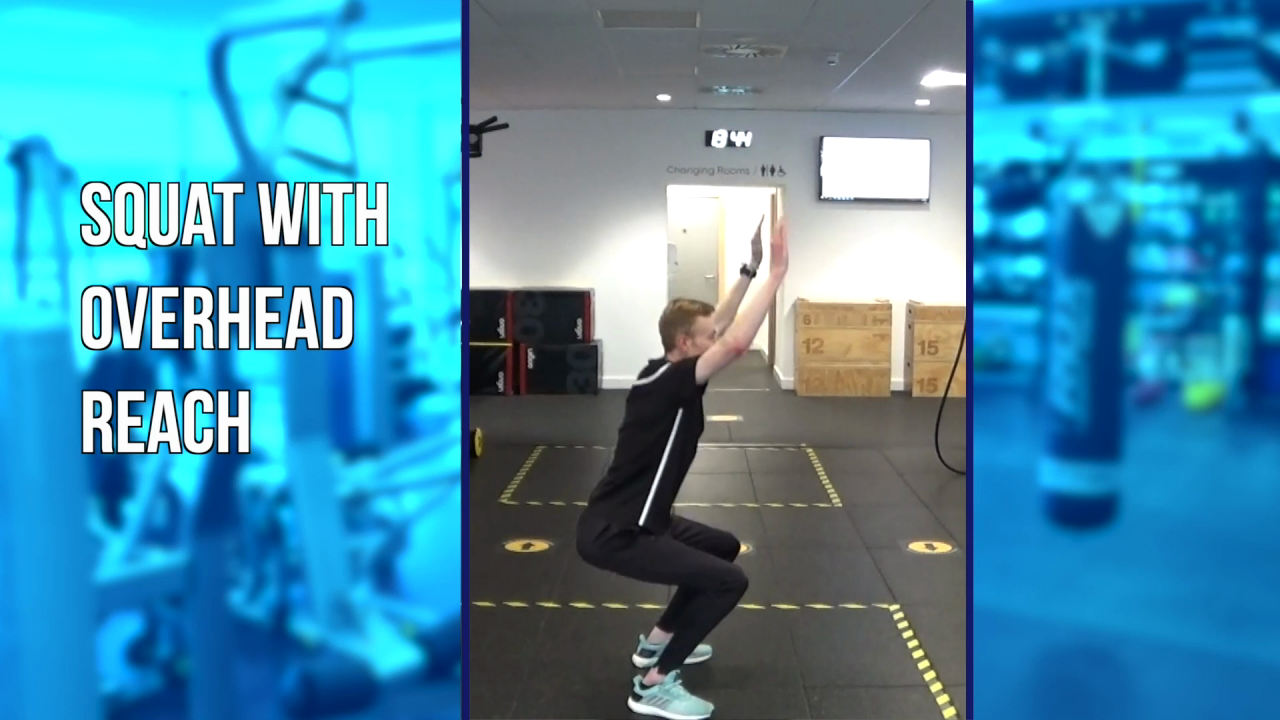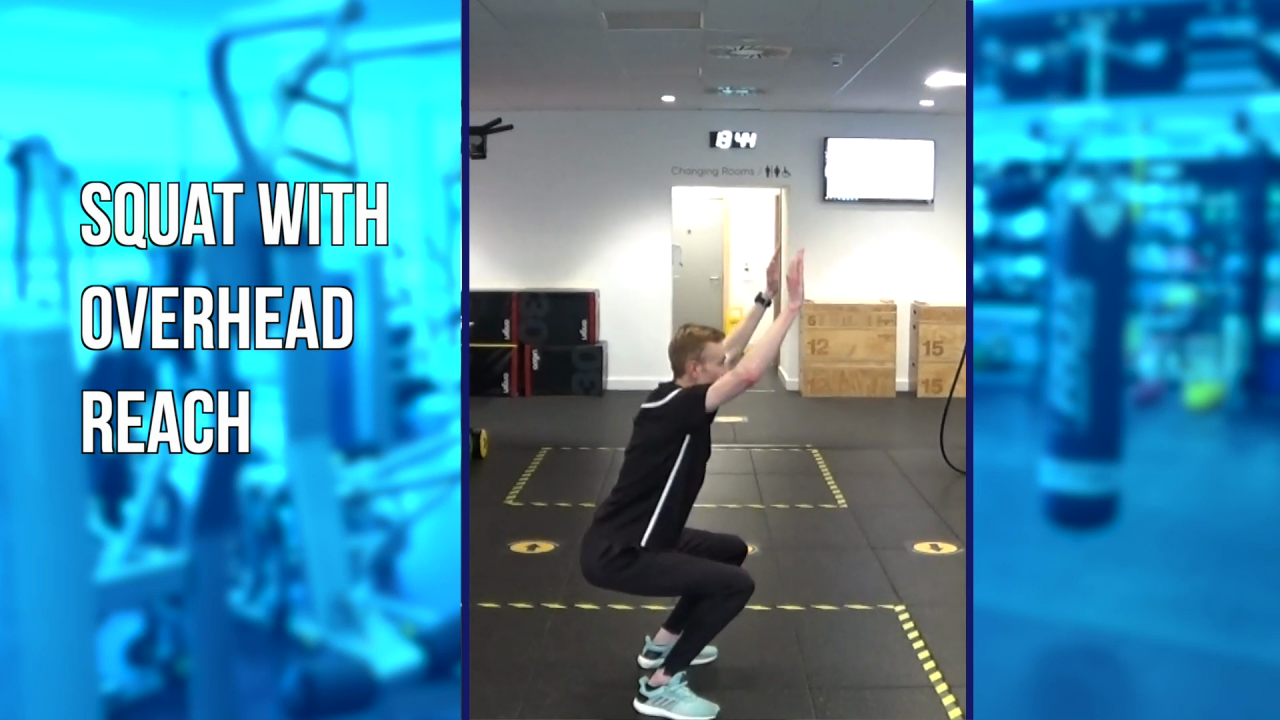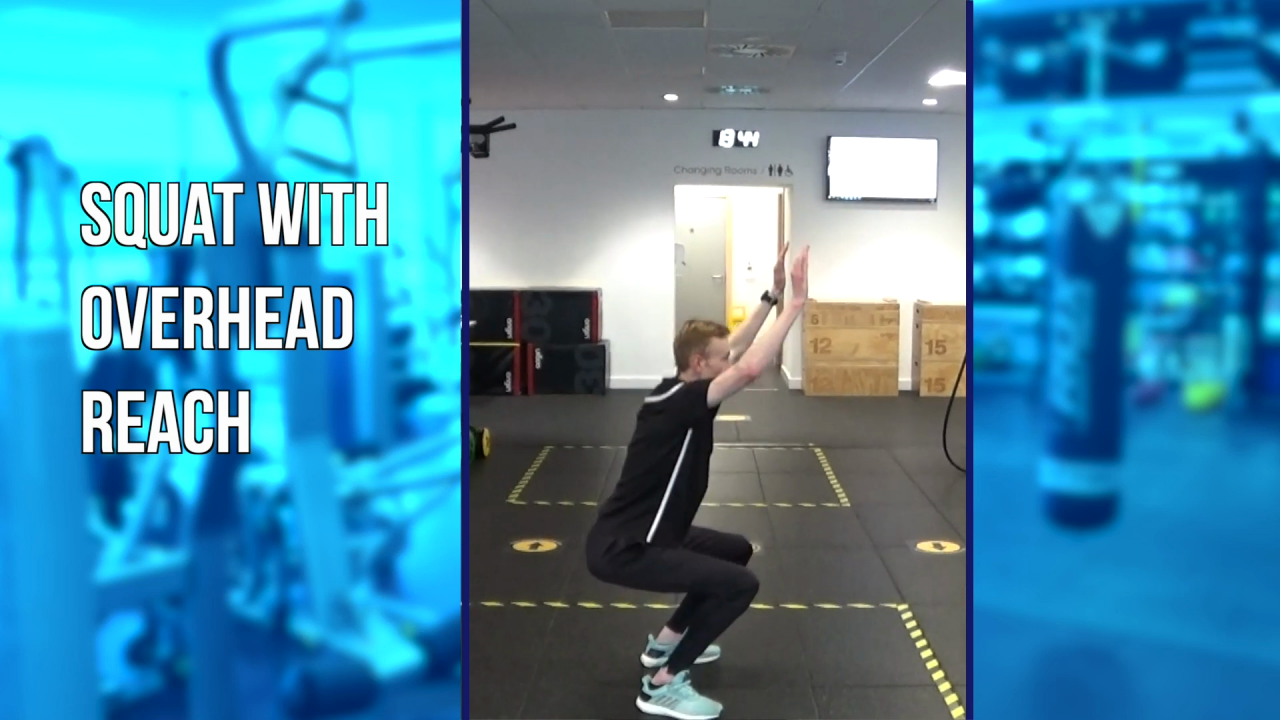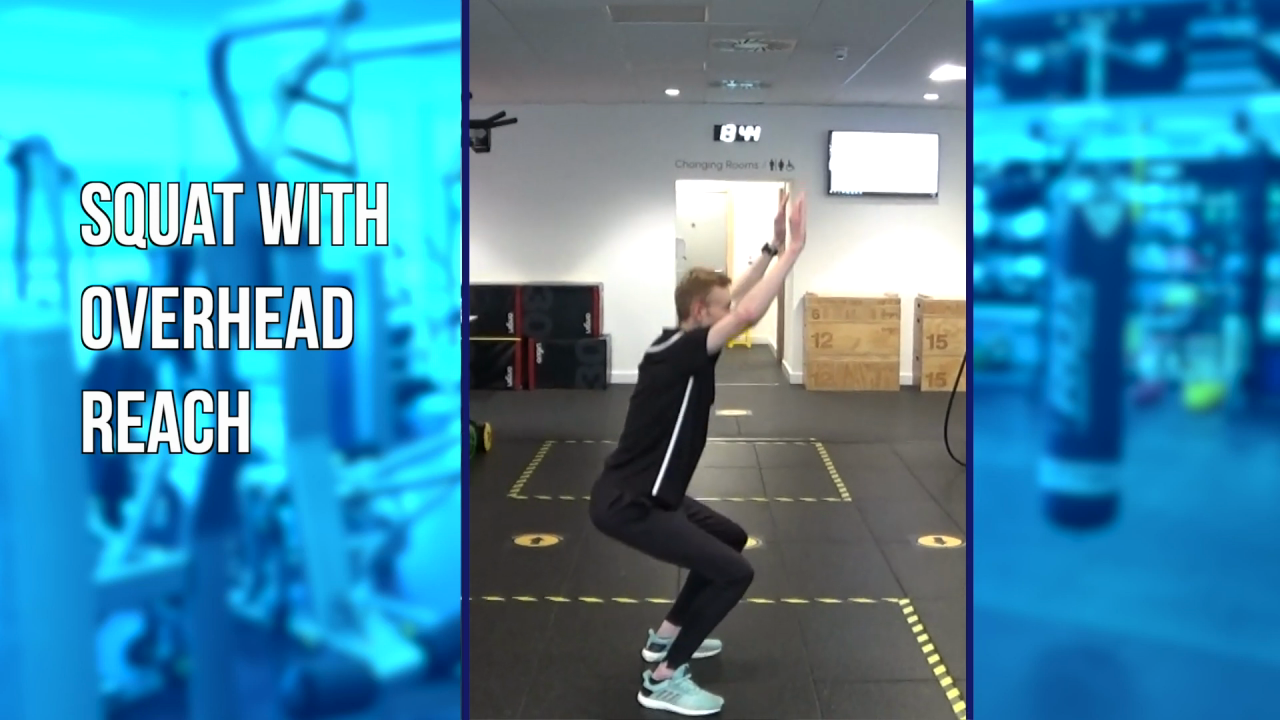
dt=0.2s
person 1, frame 1
left shoulder: (667, 374)
right shoulder: (669, 384)
left elbow: (722, 326)
right elbow: (737, 344)
left wrist: (752, 268)
right wrist: (777, 273)
left hip: (628, 521)
right hip: (612, 535)
left knee: (723, 547)
right knee: (728, 581)
left ankle: (658, 639)
person 1, frame 2
left shoulder: (676, 398)
right shoulder: (676, 409)
left elbow: (733, 356)
right elbow: (748, 374)
left wrist: (766, 298)
right wrist: (791, 307)
left hip: (633, 539)
right hip: (615, 555)
left knee: (732, 550)
right knee: (736, 583)
left ankle: (663, 640)
person 1, frame 3
left shoulder: (680, 393)
right shoulder: (678, 404)
left elbow: (737, 350)
right elbow: (749, 370)
left wrist: (772, 297)
right wrist: (794, 305)
left hip: (640, 533)
right hip: (621, 550)
left knee: (737, 551)
right knee: (738, 584)
left ankle: (667, 639)
person 1, frame 4
left shoulder: (682, 346)
right shoulder: (678, 352)
left elbow: (737, 304)
right elbow: (747, 315)
left wrist: (771, 248)
right wrist: (791, 251)
left hip: (648, 491)
right hip: (628, 502)
left knee: (730, 538)
right knee: (733, 572)
left ankle: (668, 632)
